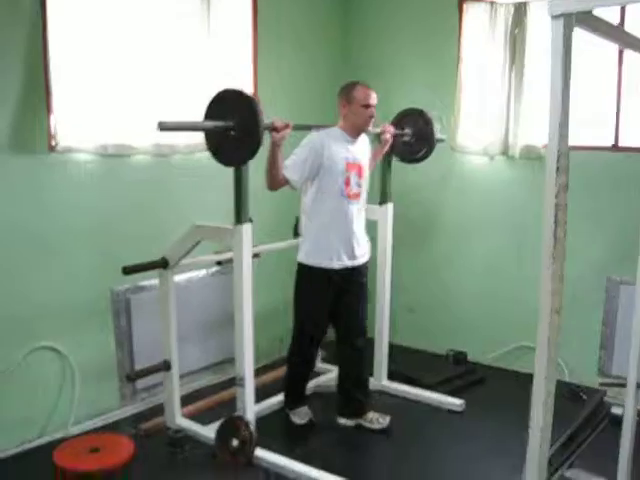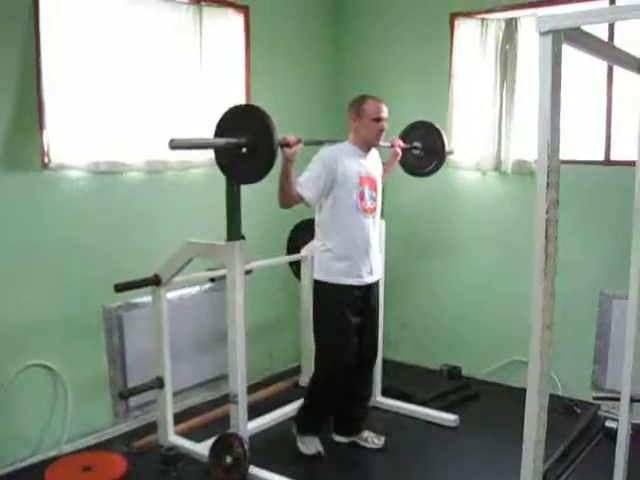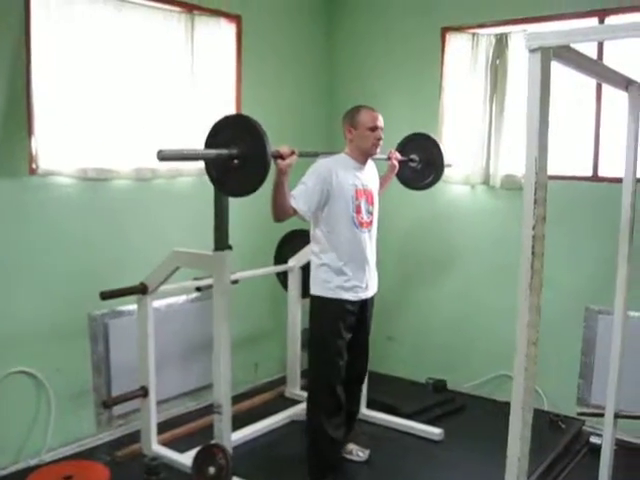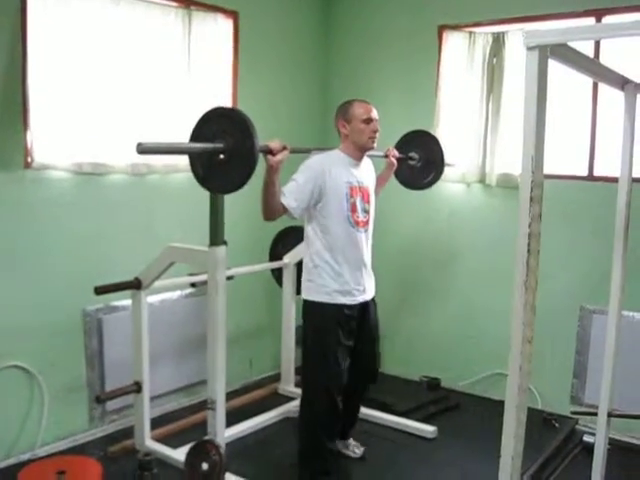
dt=0.4s
person 1, frame 1
left shoulder: (362, 143)
right shoulder: (319, 143)
right elbow: (275, 182)
left wrist: (383, 145)
right wrist: (275, 145)
left hip: (355, 260)
right hip: (319, 262)
left knee: (355, 339)
right knee: (307, 338)
left ankle: (354, 408)
right ankle: (294, 401)
person 1, frame 2
left shoulder: (373, 157)
right shoulder: (331, 158)
right elbow: (289, 200)
left wrist: (394, 159)
right wrist: (288, 161)
left hip: (368, 275)
right hip: (336, 278)
left knee: (364, 358)
right knee: (336, 360)
left ankle: (350, 425)
right ankle: (306, 425)
person 1, frame 3
left shoulder: (370, 170)
right shoulder: (327, 170)
right elbow: (282, 213)
left wrist: (391, 172)
right wrist: (281, 174)
left hip: (364, 289)
right hip: (332, 292)
left knee: (354, 375)
right knee: (327, 382)
left ankle: (340, 439)
person 1, frame 4
left shoulder: (367, 166)
right shoulder: (320, 167)
right elbow: (272, 212)
left wrist: (389, 170)
right wrist: (272, 170)
left hip: (363, 292)
right hip: (328, 296)
left knee: (365, 372)
right knee: (324, 386)
left ankle: (340, 433)
